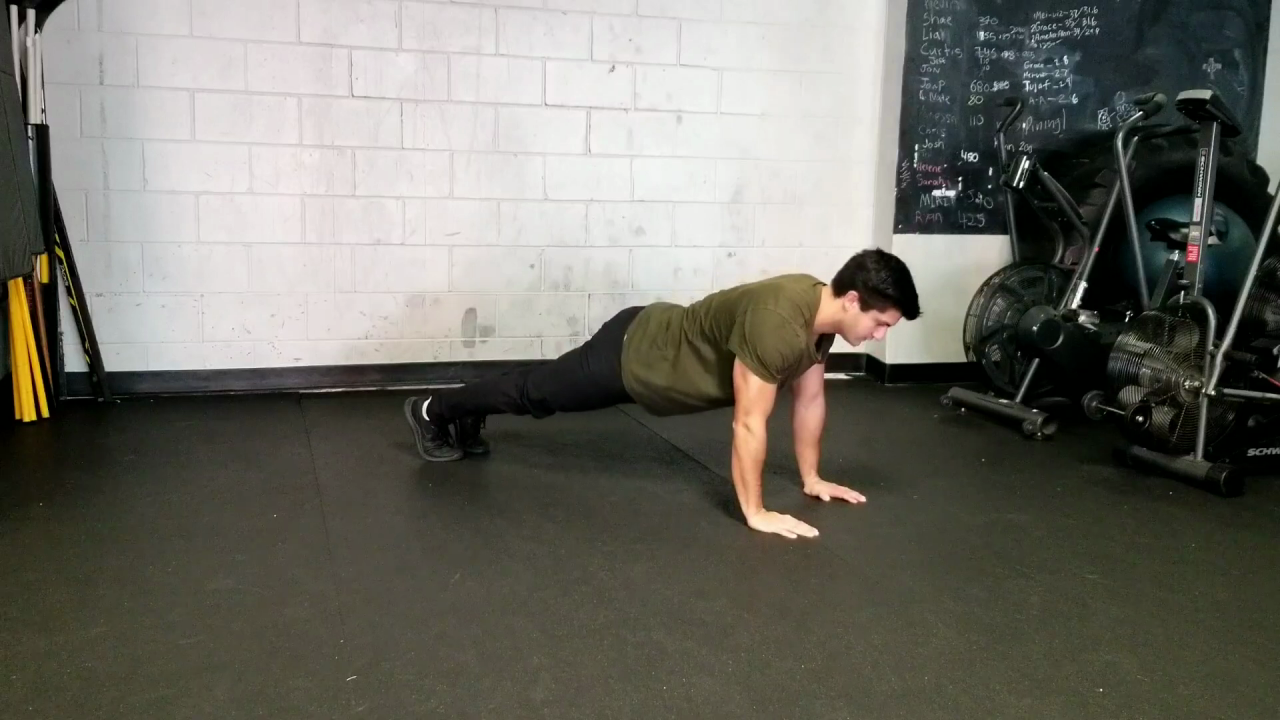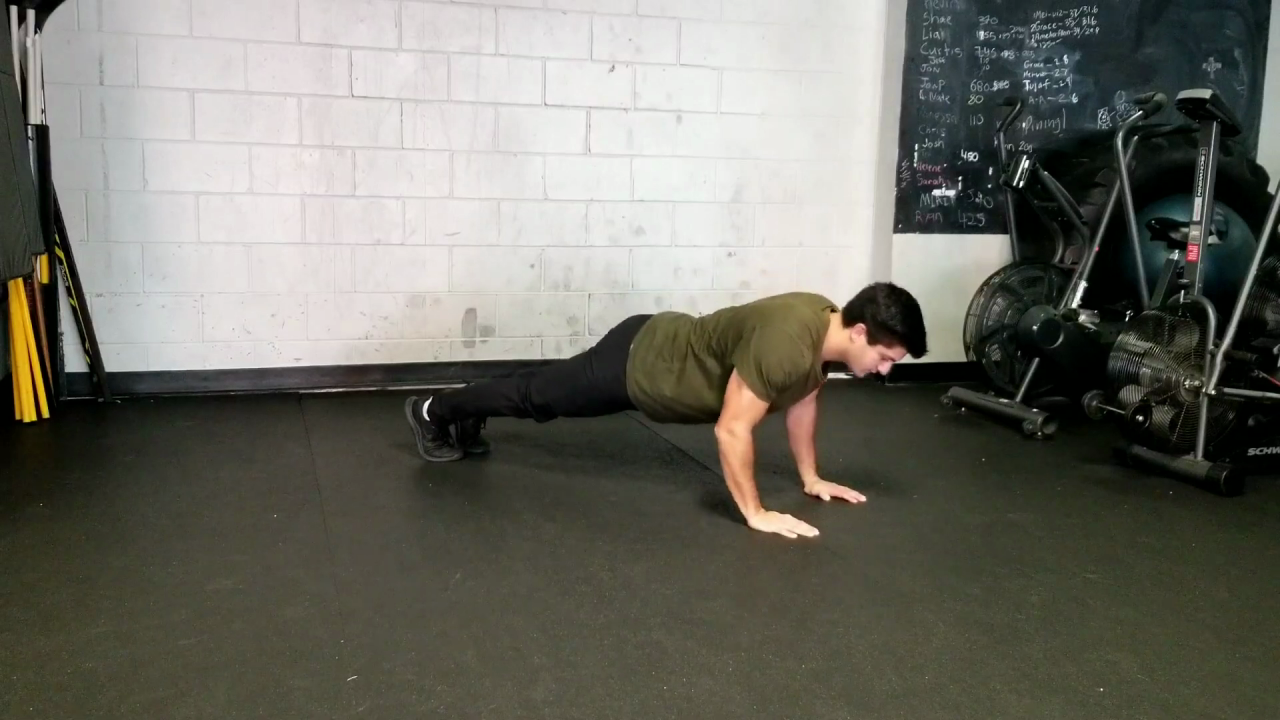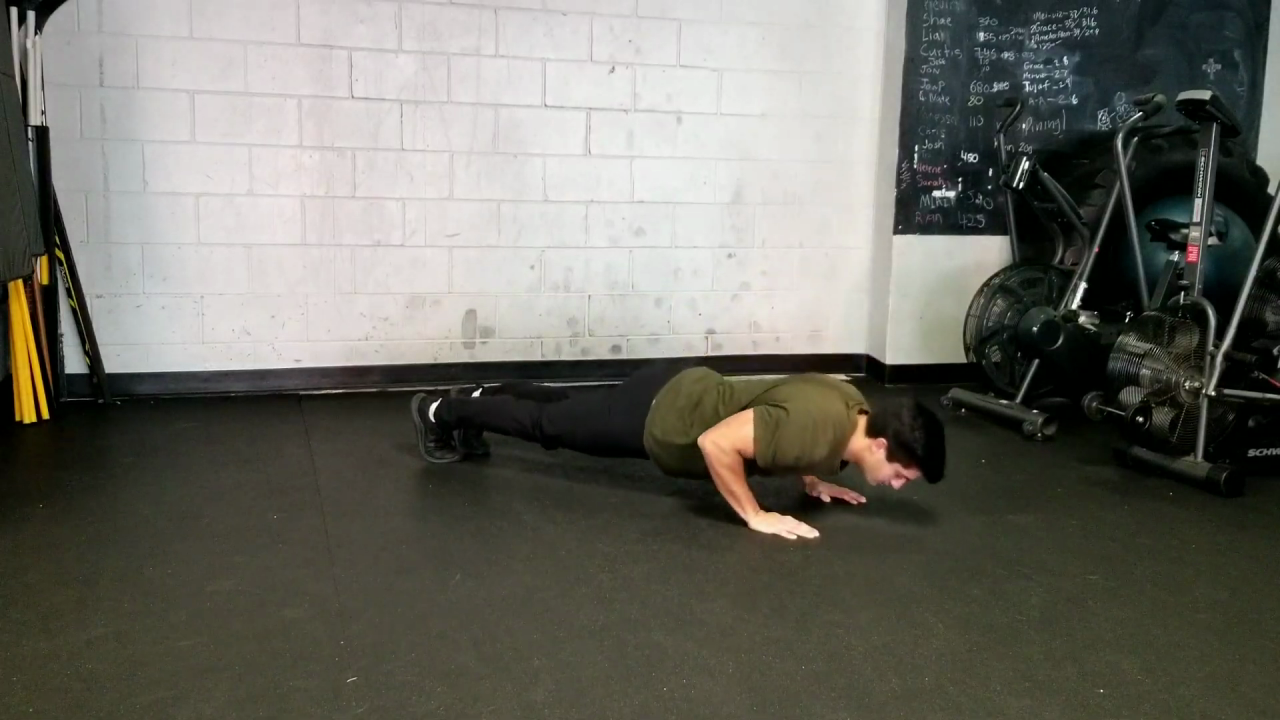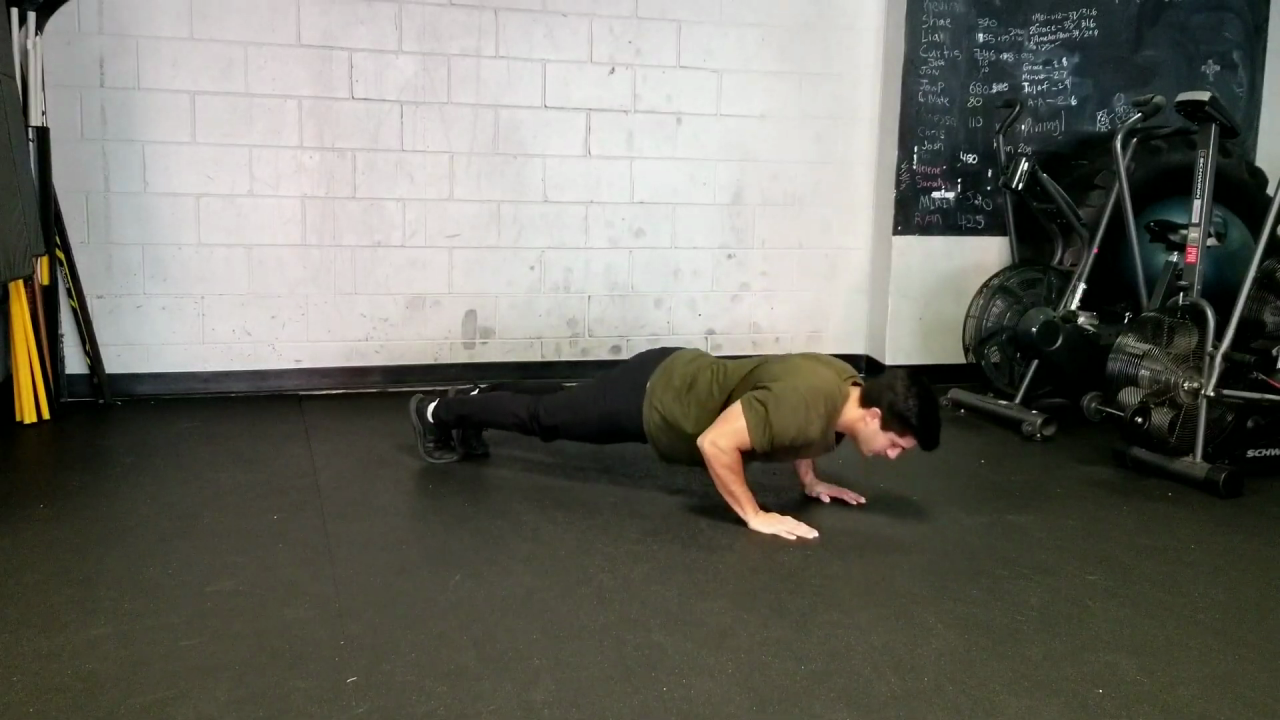
dt=1s
person 1, frame 1
left shoulder: (821, 310)
right shoulder: (778, 324)
left elbow: (809, 399)
right elbow: (748, 425)
left wrist: (811, 478)
right wrist: (755, 513)
left hip: (656, 342)
right hip: (632, 357)
left knee: (547, 390)
right knee: (536, 395)
left ankle: (464, 414)
right ankle: (434, 411)
person 1, frame 2
left shoulder: (825, 326)
right shoulder: (786, 344)
left elbow: (801, 402)
right elbow: (732, 429)
left wrist: (810, 478)
right wrist: (755, 513)
left hip: (662, 348)
right hip: (638, 365)
left knee: (549, 394)
right knee: (536, 398)
left ankle: (465, 412)
right ankle: (434, 411)
person 1, frame 3
left shoulder: (852, 406)
right shoulder: (817, 428)
right elbow: (715, 443)
left wrist: (812, 479)
right wrist: (754, 516)
left hip: (688, 390)
right hip: (659, 419)
left knee: (565, 412)
right knee: (546, 426)
left ankle: (478, 397)
right ankle: (440, 413)
person 1, frame 4
left shoulder: (845, 383)
right shoulder: (806, 404)
right elbow: (714, 442)
left wrist: (810, 479)
right wrist: (754, 516)
left hip: (682, 377)
right hip: (654, 400)
left knee: (560, 407)
right knee: (544, 418)
left ankle: (475, 399)
right ankle: (438, 413)
